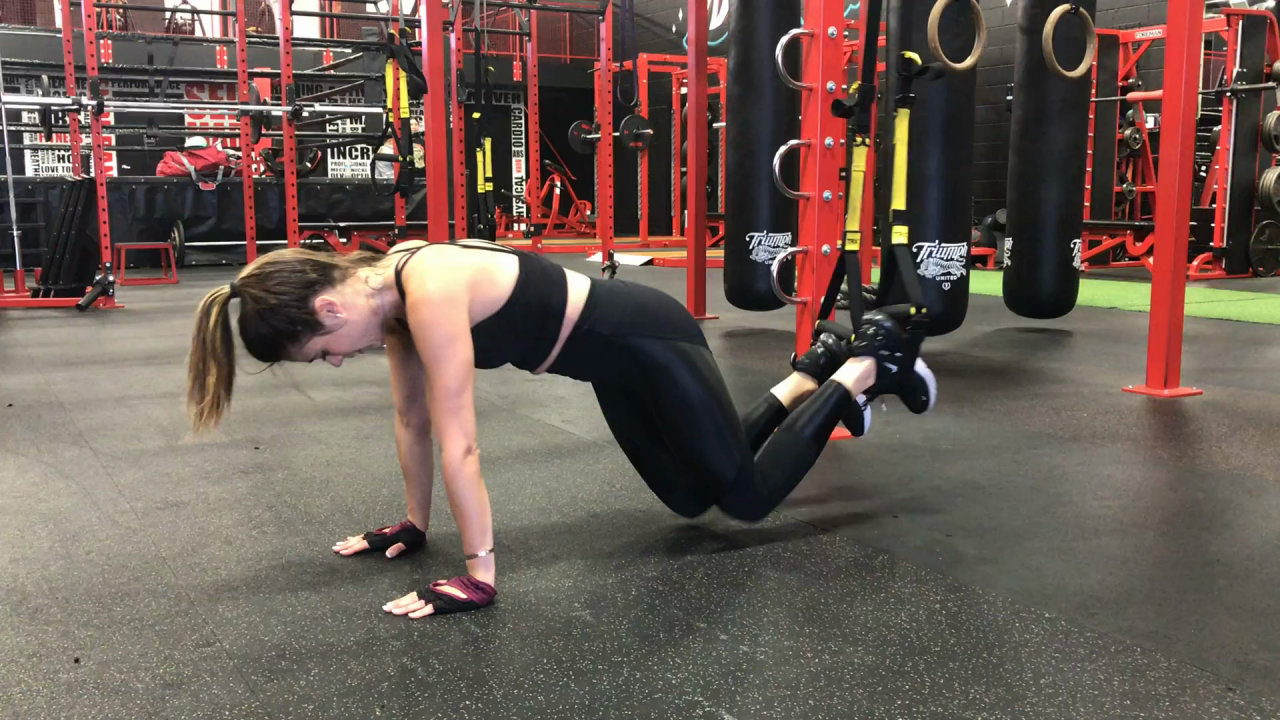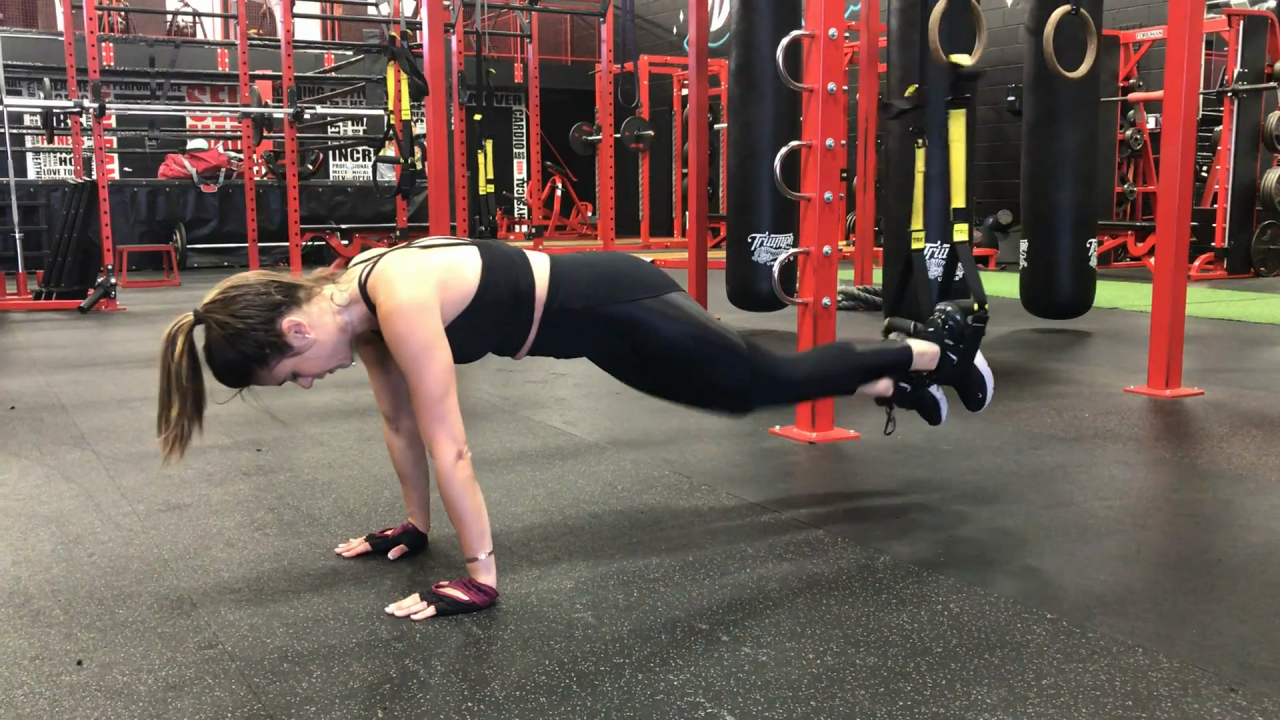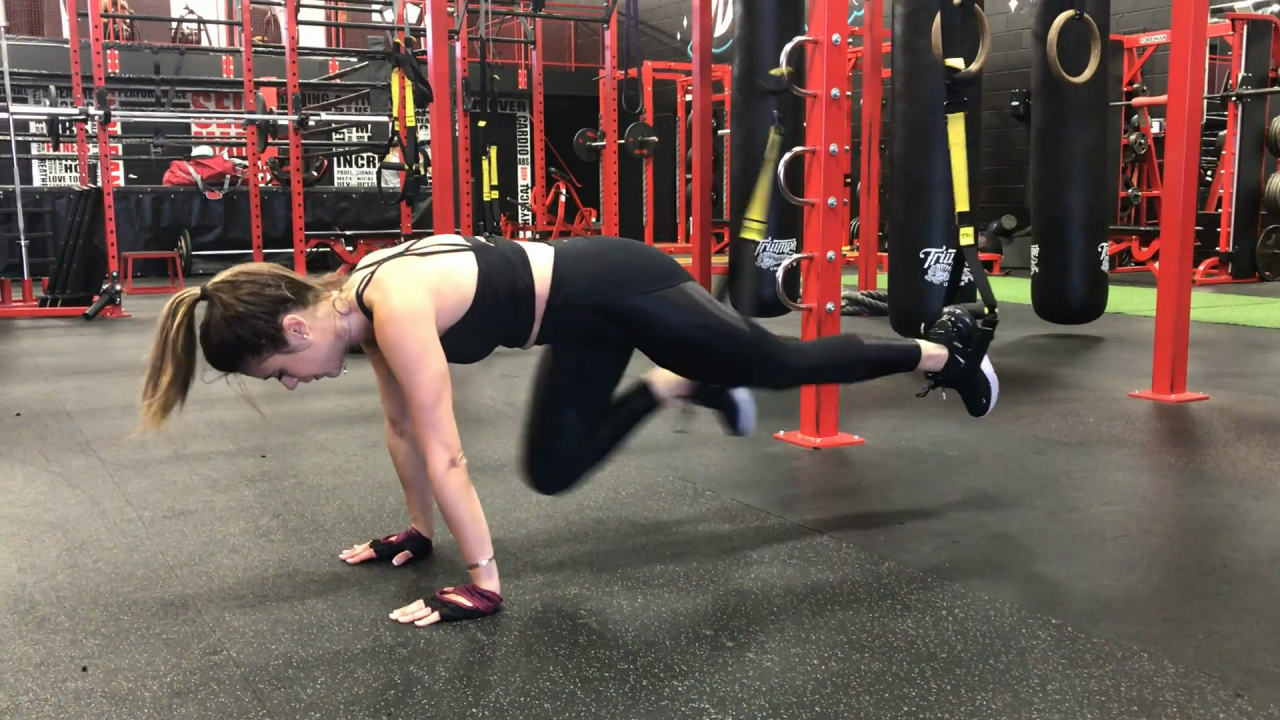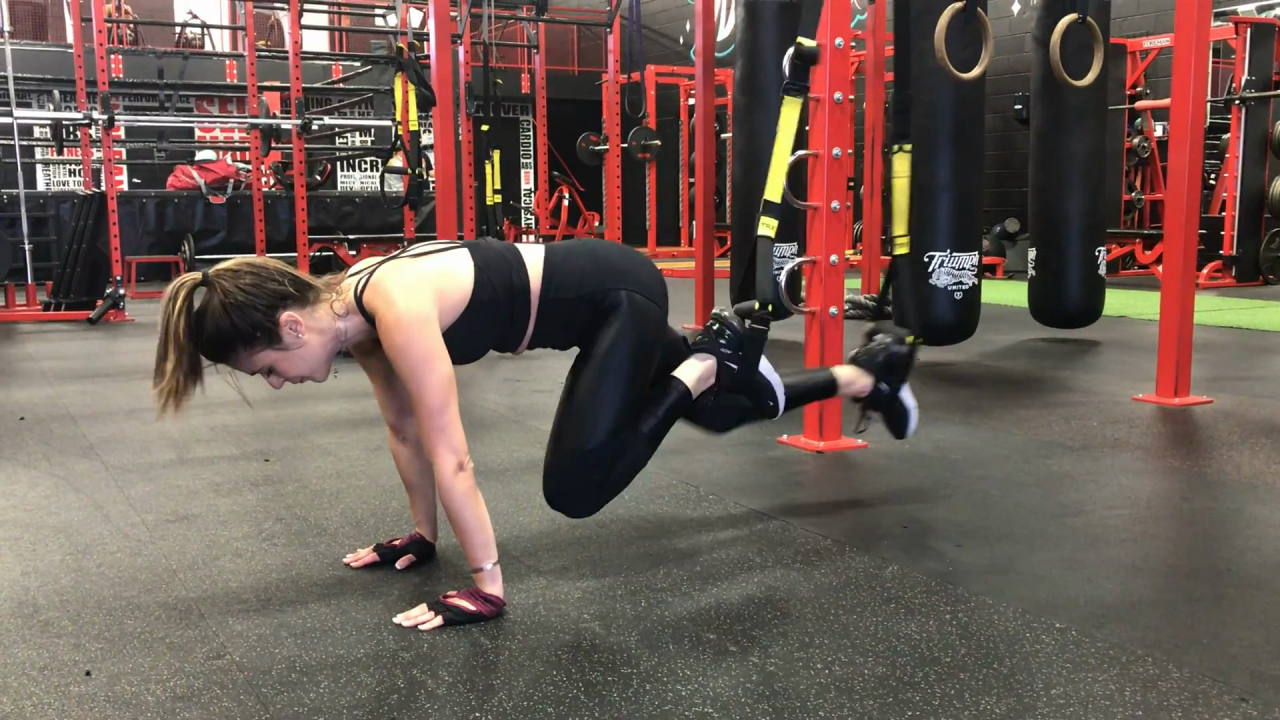
dt=0.4s
person 1, frame 1
left shoulder: (429, 292)
right shoulder: (380, 290)
left elbow: (457, 440)
right elbow: (411, 416)
left wrist: (480, 573)
right wrist: (413, 523)
left hip: (643, 338)
right hip: (609, 352)
left knee: (750, 494)
right knee: (690, 497)
left ankle: (871, 364)
right ankle: (812, 375)
person 1, frame 2
left shoulder: (396, 300)
right shoulder: (355, 303)
left elbow: (447, 444)
right elbow: (400, 423)
left wrist: (481, 575)
right wrist: (413, 524)
left hip: (614, 307)
right hip: (592, 321)
left knee: (775, 377)
right knee: (746, 396)
left ankle: (937, 351)
right ankle: (898, 388)
person 1, frame 3
left shoulder: (394, 310)
right shoulder: (359, 301)
left elbow: (443, 455)
right elbow: (402, 428)
left wrist: (483, 580)
right wrist: (418, 530)
left hip: (620, 289)
right hip: (585, 302)
left knee: (784, 364)
right knee: (551, 470)
left ankle: (946, 351)
right ankle: (683, 385)
person 1, frame 4
left shoulder: (393, 311)
right shoulder: (352, 310)
left elbow: (450, 458)
right elbow: (405, 431)
left wrist: (487, 585)
right wrist: (421, 534)
left hip: (616, 293)
right hip: (588, 298)
left knee: (577, 486)
right knee: (709, 414)
left ankle: (709, 363)
right ankle: (870, 375)
